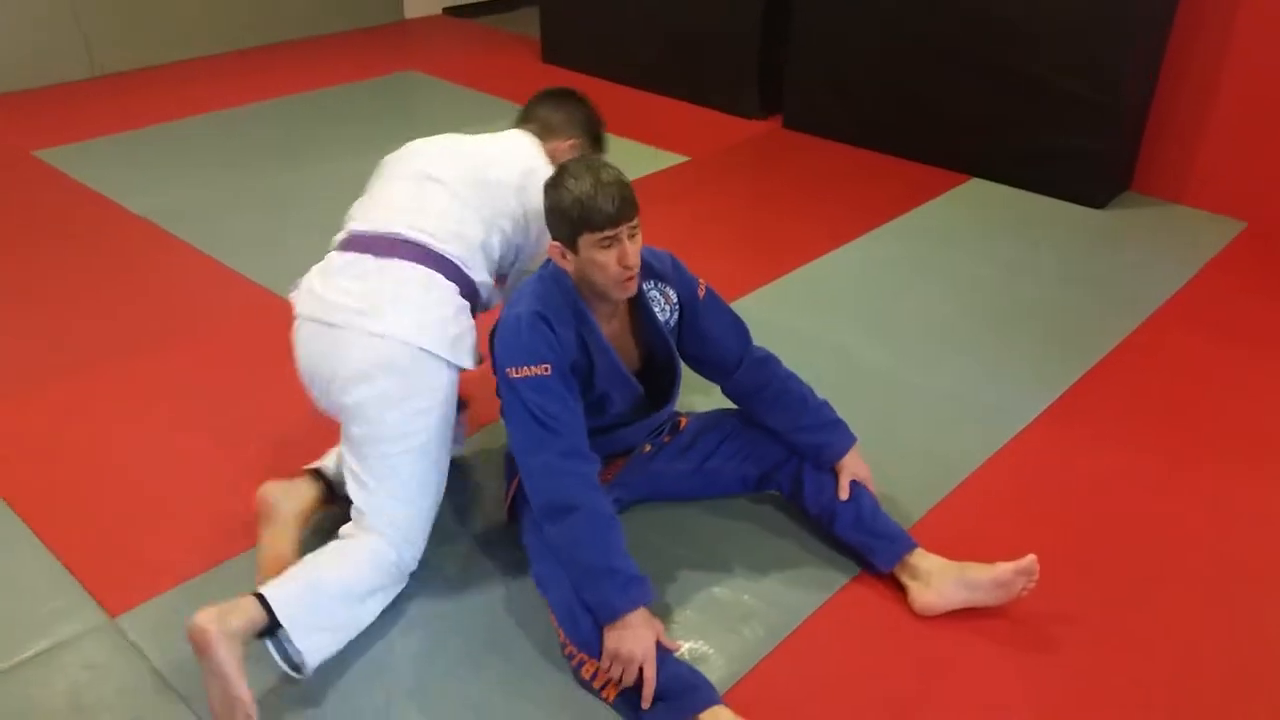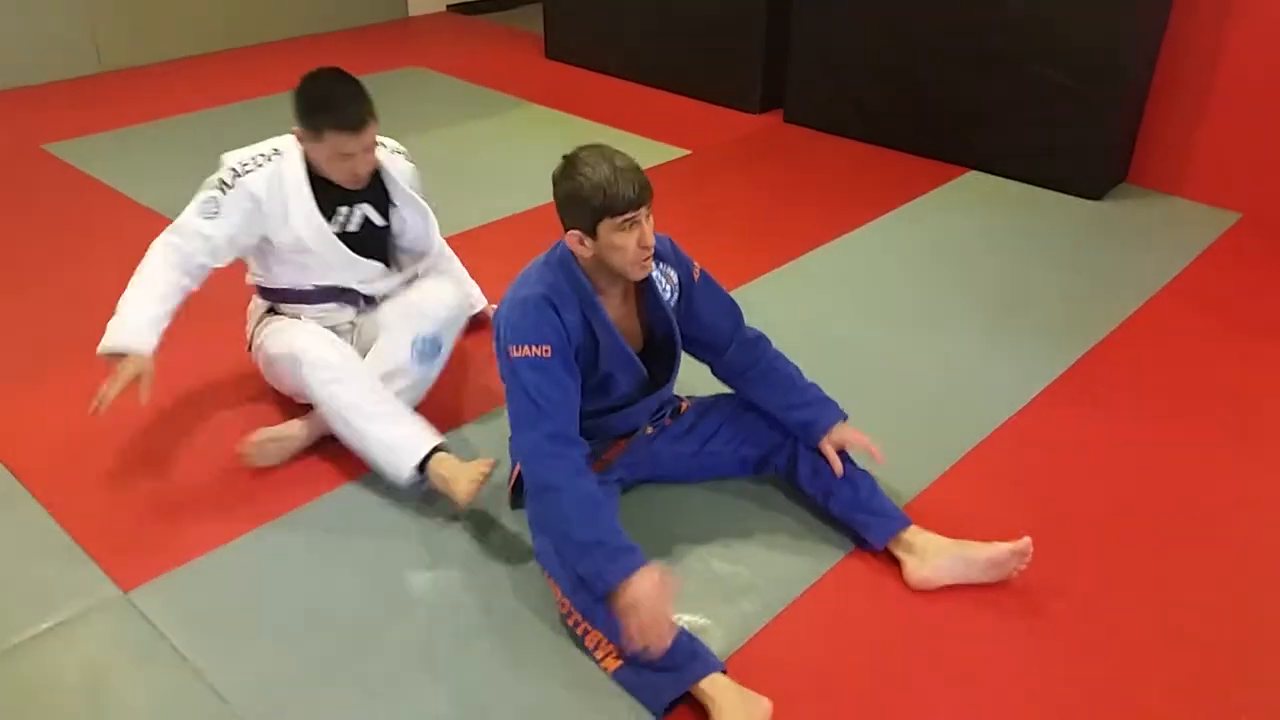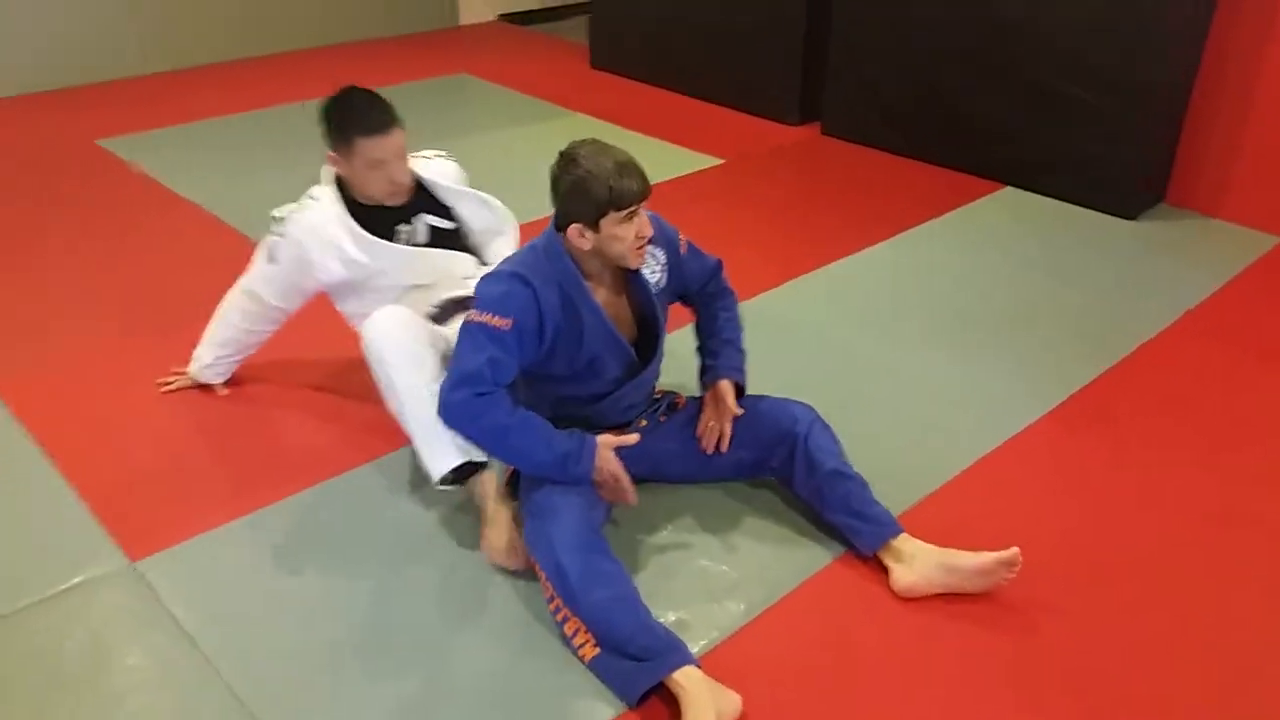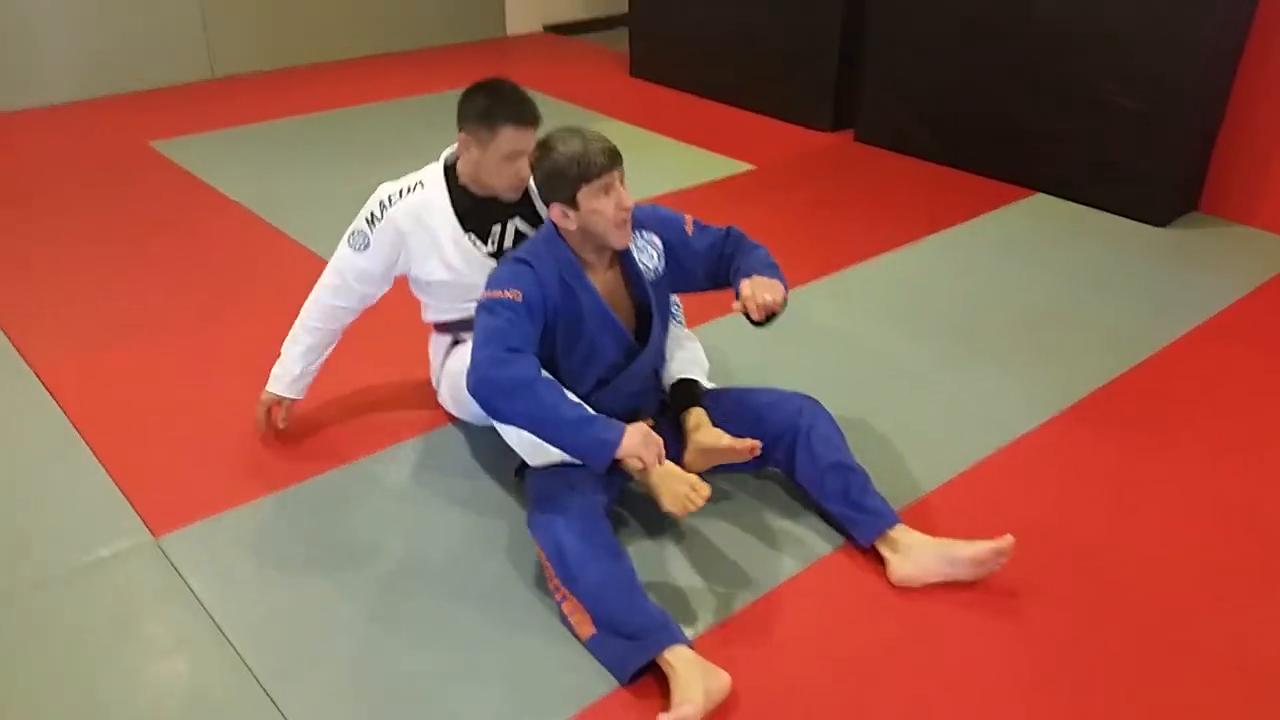
dt=1s
person 1, frame 1
left shoulder: (659, 274)
right shoulder: (530, 329)
left elbow: (744, 367)
right elbow: (563, 481)
left wrist: (836, 442)
right wrist: (623, 605)
left hip: (651, 441)
right hip: (564, 476)
left knee: (795, 446)
right knee: (581, 583)
left ankle: (920, 570)
person 1, frame 2
left shoulder: (661, 261)
right shoulder: (535, 311)
left elbow: (737, 348)
right elbow: (550, 456)
left wrist: (821, 415)
right wrist: (621, 568)
left hip: (652, 424)
right hip: (572, 458)
left knee: (790, 428)
right knee: (579, 555)
left ankle: (914, 546)
person 1, frame 3
left shoulder: (653, 244)
right shoulder: (519, 290)
left elbow: (712, 290)
right elbow: (466, 401)
left wrist: (723, 375)
right wrist: (577, 458)
left hip: (644, 421)
right hip: (567, 453)
left knee: (790, 425)
right knee: (563, 538)
left ankle: (902, 553)
person 1, frame 4
left shoulder: (649, 229)
right shoulder: (526, 278)
left elbow: (730, 248)
right elbow: (495, 378)
left wrist: (760, 279)
right wrist: (606, 438)
left hip: (655, 413)
right hip: (577, 441)
left knee: (795, 416)
right knee: (563, 524)
left ankle: (901, 546)
right ankle: (685, 670)
person 2, frame 1
left shoulder: (420, 149)
right shoulder: (543, 188)
left hip: (323, 317)
right hip: (404, 340)
right knee: (388, 541)
left ankle: (306, 491)
right ankle: (239, 622)
person 2, frame 2
left shoulder: (394, 165)
right shoulder: (256, 178)
left elbow: (426, 246)
right elbow: (178, 251)
left wrist: (473, 303)
right wrist: (132, 343)
left hip: (376, 319)
right hip: (295, 325)
left knee: (442, 301)
right knee: (323, 358)
left ankle: (313, 428)
right ankle: (438, 466)
person 2, frame 3
left shoulder: (439, 172)
right shoulder: (310, 227)
left elbow: (495, 231)
right elbow: (257, 303)
right wrist: (207, 368)
right hip: (430, 346)
right knee: (389, 328)
right ankle: (487, 490)
person 2, frame 4
right shoulder: (403, 212)
right elbow: (339, 294)
right wrist: (289, 378)
right hip: (472, 354)
left ankle: (695, 427)
right ankle: (643, 462)
